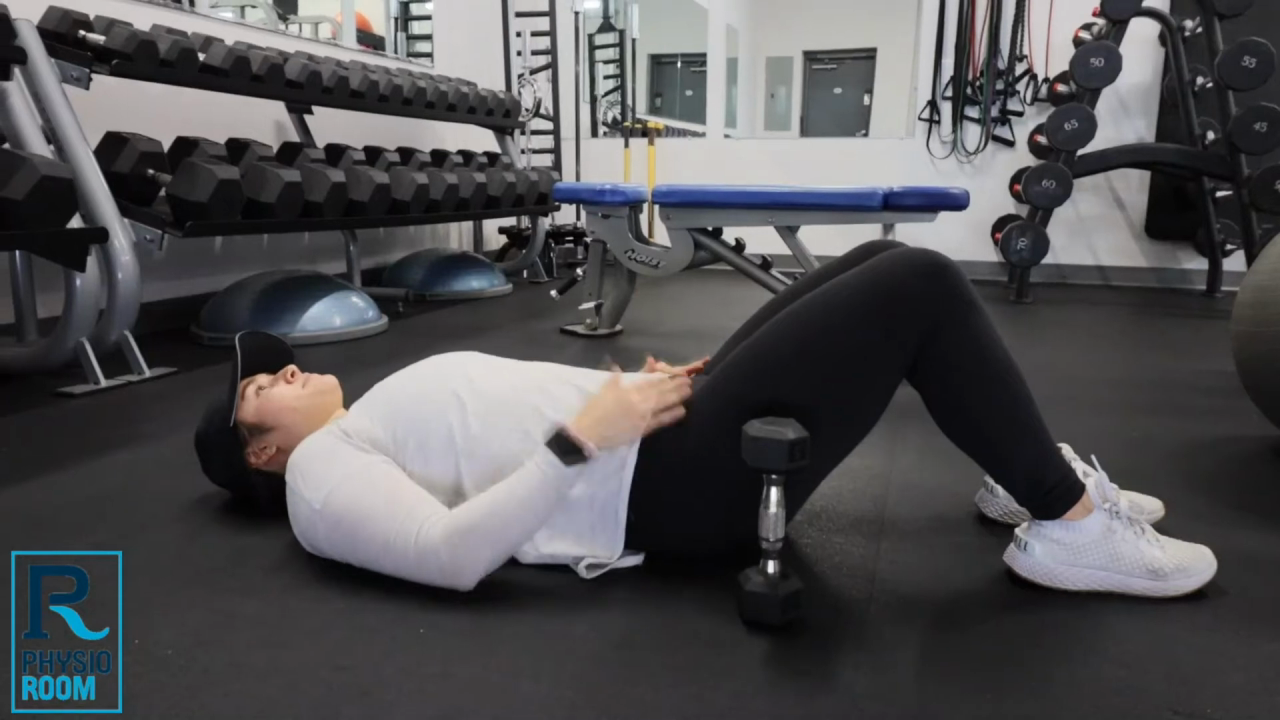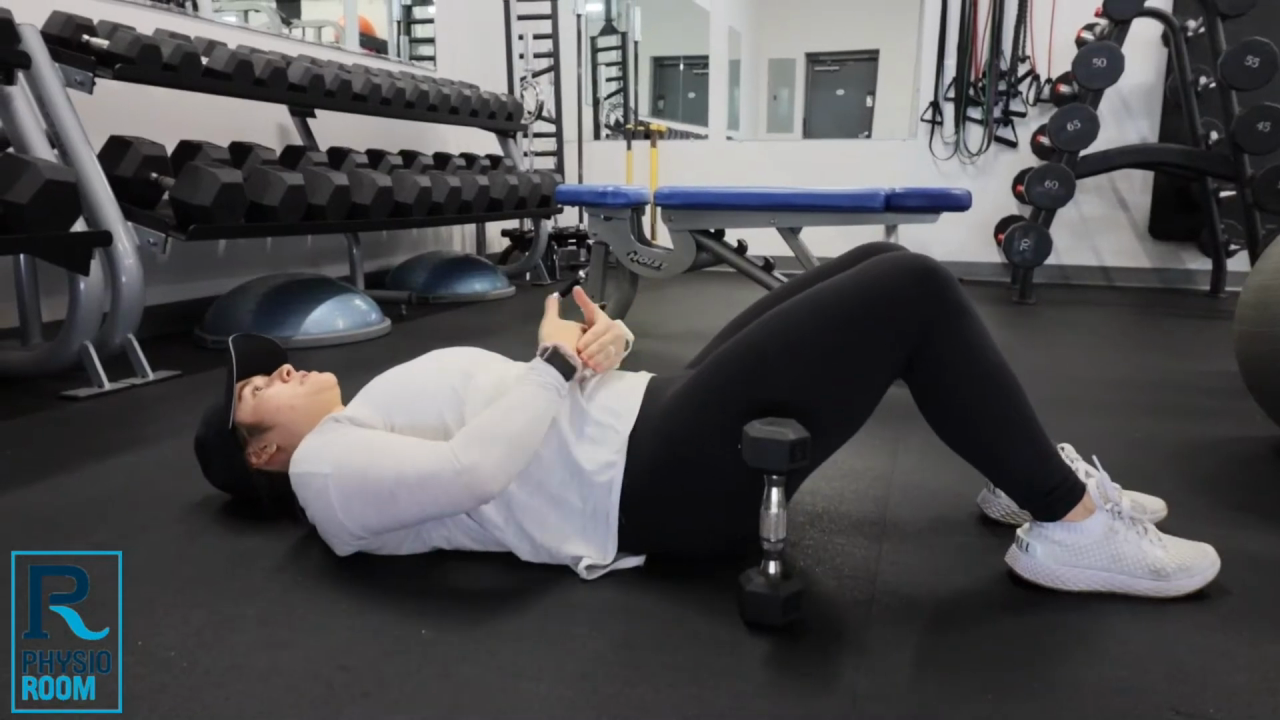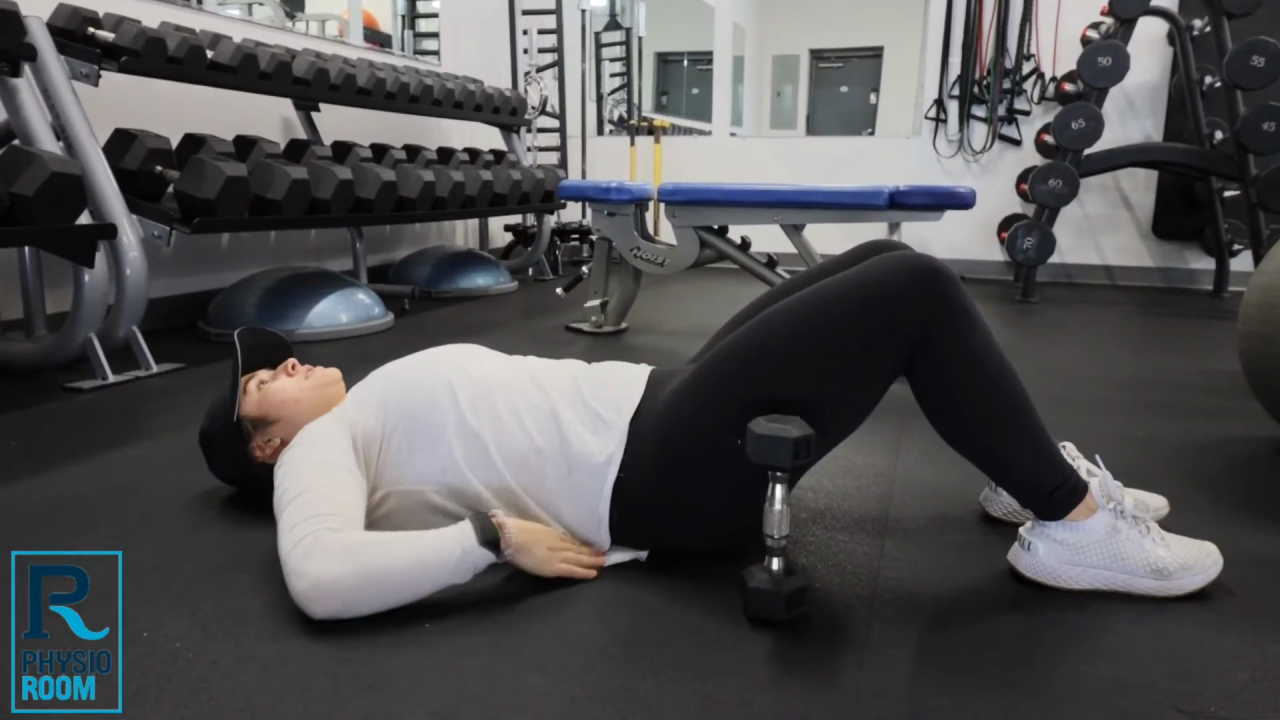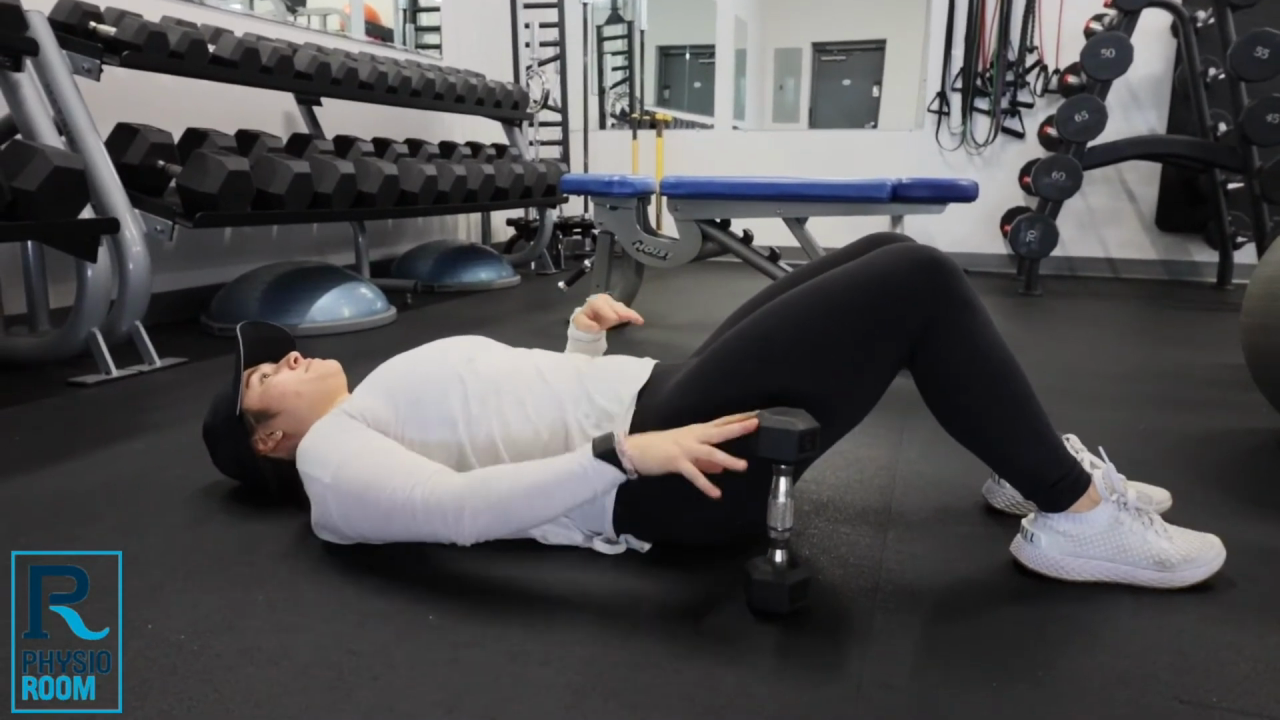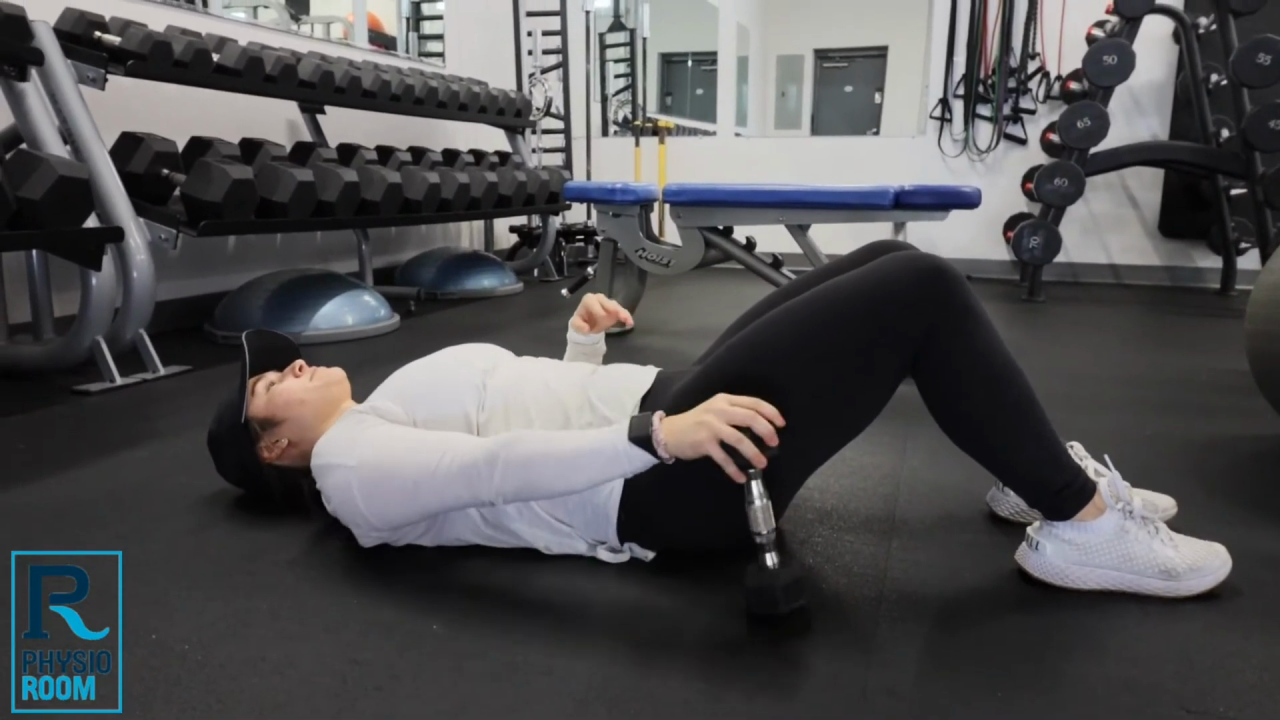
dt=1s
person 1, frame 1
left shoulder: (376, 423)
right shoulder: (322, 477)
right elbow: (459, 553)
left wrist: (637, 386)
right wrist: (581, 439)
left hip: (658, 438)
right hip: (678, 488)
left knee: (890, 265)
right knee: (920, 285)
left ankle: (1031, 475)
right ankle: (1068, 525)
person 1, frame 2
left shoulder: (367, 419)
right shoulder: (328, 469)
right elbow: (478, 469)
left wrist: (596, 344)
right wrist: (556, 361)
left hip: (653, 420)
right hip: (667, 484)
left knee: (890, 271)
right knee: (912, 292)
left ankle: (1029, 477)
right ankle: (1070, 524)
person 1, frame 3
left shoulder: (375, 416)
right shoulder: (321, 451)
right elbow: (325, 582)
right wrist: (491, 536)
left hip: (654, 413)
right hip: (668, 476)
left knee: (889, 266)
right knee: (915, 289)
left ankle: (1032, 473)
right ankle: (1071, 524)
person 1, frame 4
left shoulder: (381, 410)
right shoulder: (333, 458)
right elbow: (460, 508)
left wrist: (587, 336)
right wrist: (625, 453)
left hip: (656, 400)
right hip: (671, 487)
left knee: (893, 258)
right knee: (920, 284)
left ankle: (1037, 467)
right ankle: (1076, 517)
person 1, frame 5
left shoulder: (389, 416)
right shoulder: (350, 465)
right elbow: (498, 467)
left wrist: (583, 341)
right wrist: (657, 435)
left hip: (665, 408)
right hip: (669, 488)
left knee: (895, 265)
right knee: (923, 293)
left ankle: (1041, 474)
right ankle: (1082, 526)
